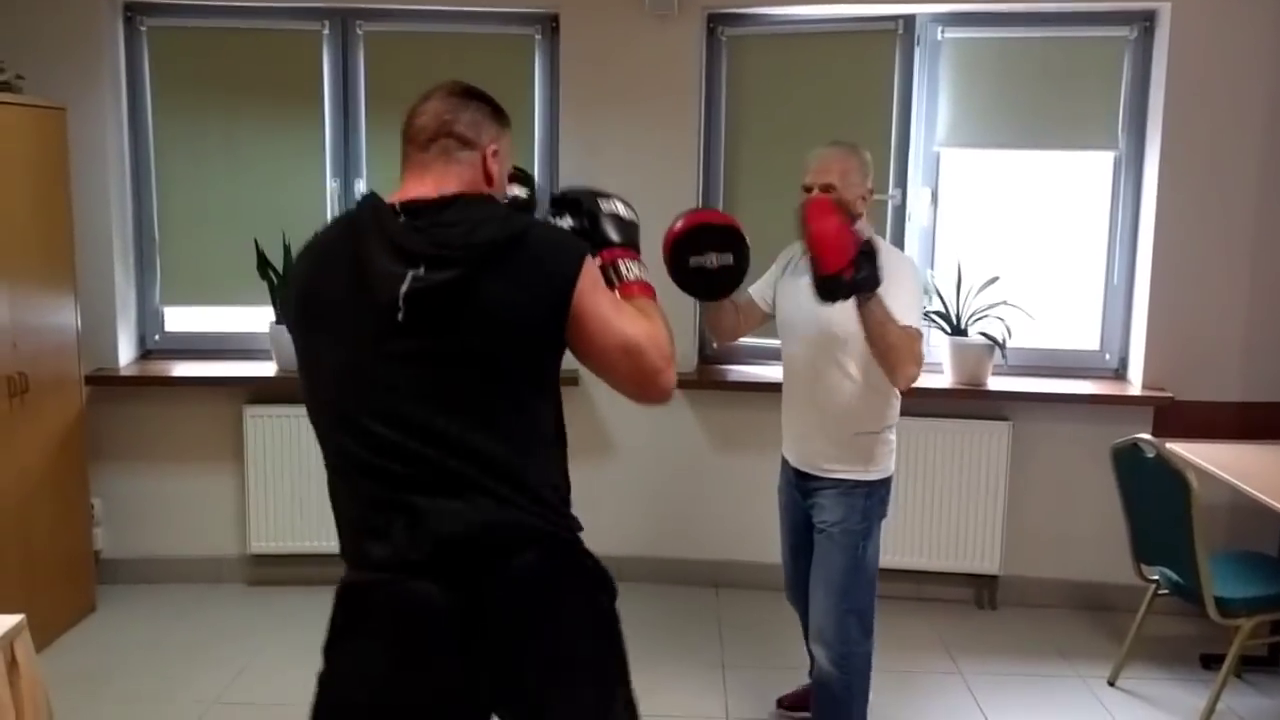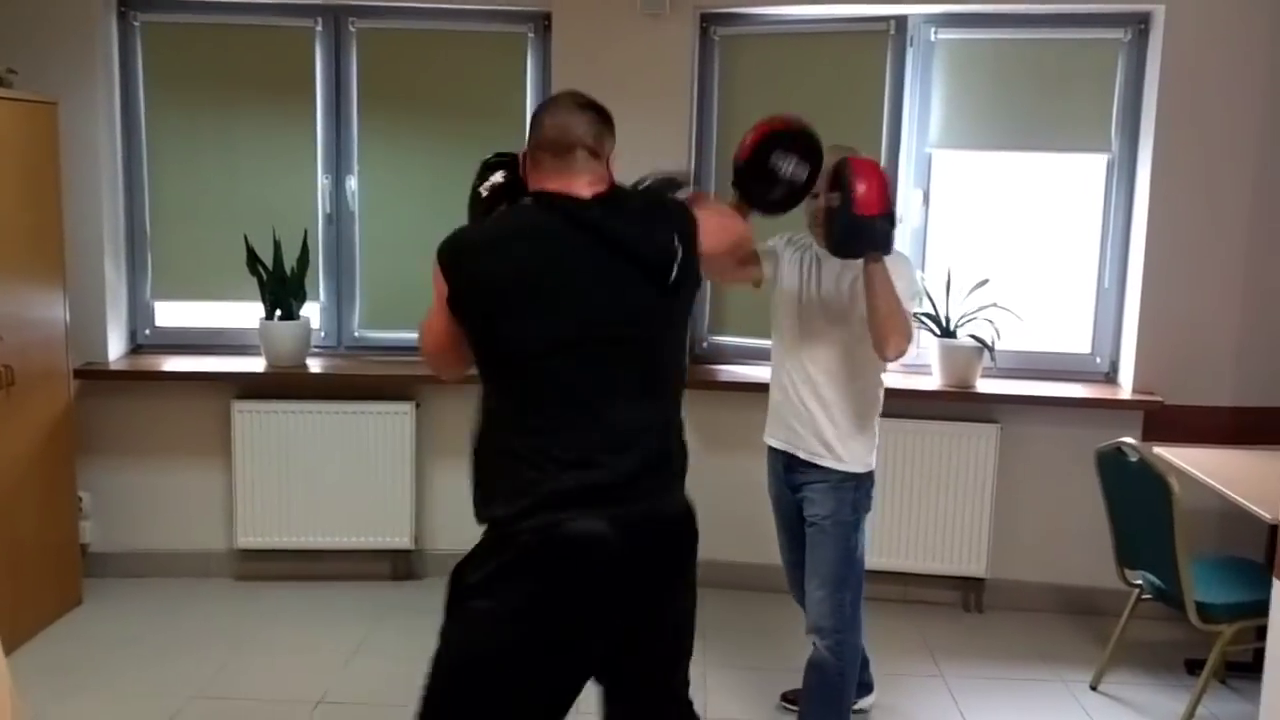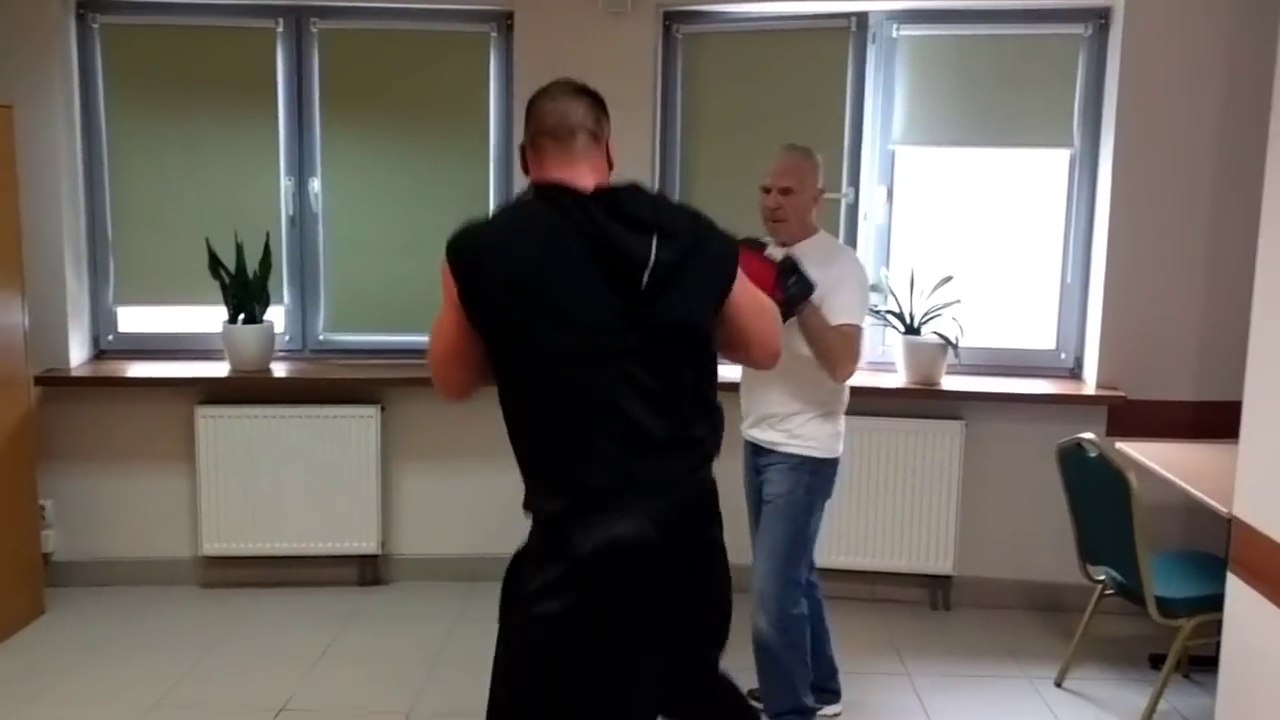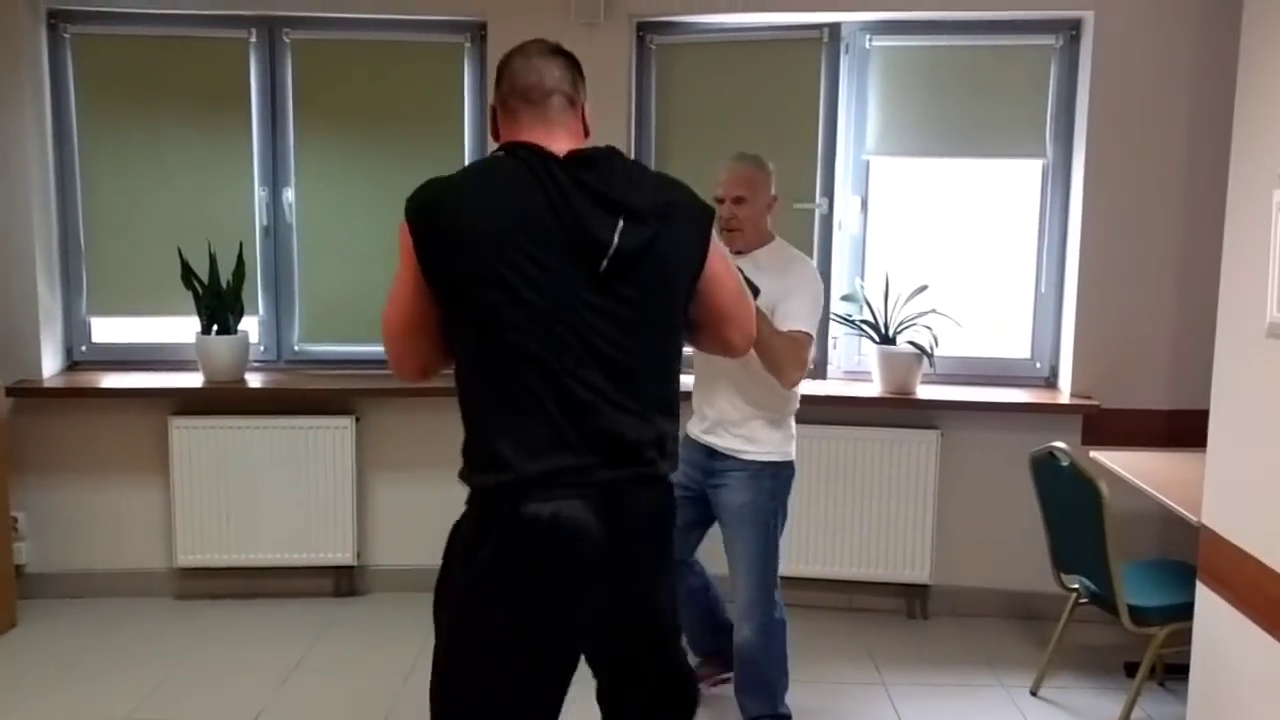
dt=0.3s
person 1, frame 1
left shoulder: (318, 267)
right shoulder: (543, 257)
right elbow: (653, 376)
right wrist: (622, 257)
left hip: (392, 595)
right hip: (536, 579)
person 1, frame 2
left shoulder: (478, 253)
right shoulder: (667, 229)
left elbow: (444, 358)
right elbow: (736, 236)
left hip: (541, 545)
right hip: (658, 530)
person 1, frame 3
left shoulder: (484, 250)
right shoulder: (690, 235)
left elbow: (453, 379)
right elbow: (764, 344)
left hip: (585, 534)
right hip: (686, 517)
person 1, frame 4
left shoulder: (443, 210)
right shoulder: (672, 209)
left elbow: (413, 360)
right elbow: (735, 334)
left hip: (521, 521)
right hip: (640, 509)
person 2, frame 1
left shoulder: (893, 270)
right shoulder: (792, 260)
left elbow: (905, 371)
right elbow: (728, 330)
left wrist: (864, 293)
left hip: (853, 477)
right hip: (797, 465)
left knee: (836, 621)
right knee: (804, 596)
person 2, frame 2
left shoulder: (889, 268)
right shoulder: (787, 249)
left elbow: (892, 345)
left wrist: (872, 253)
left hip: (840, 465)
right hip: (785, 452)
left knee: (829, 606)
right knee: (811, 590)
person 2, frame 3
left shoulder: (840, 264)
left elbow: (843, 364)
left wrist: (800, 301)
left hip: (804, 450)
right hip: (759, 441)
left knee: (772, 589)
right knee: (789, 578)
person 2, frame 4
left shoulder: (795, 272)
left elbow: (792, 369)
left hip: (757, 461)
right hip: (697, 445)
left knee: (754, 598)
right ankle: (720, 650)
